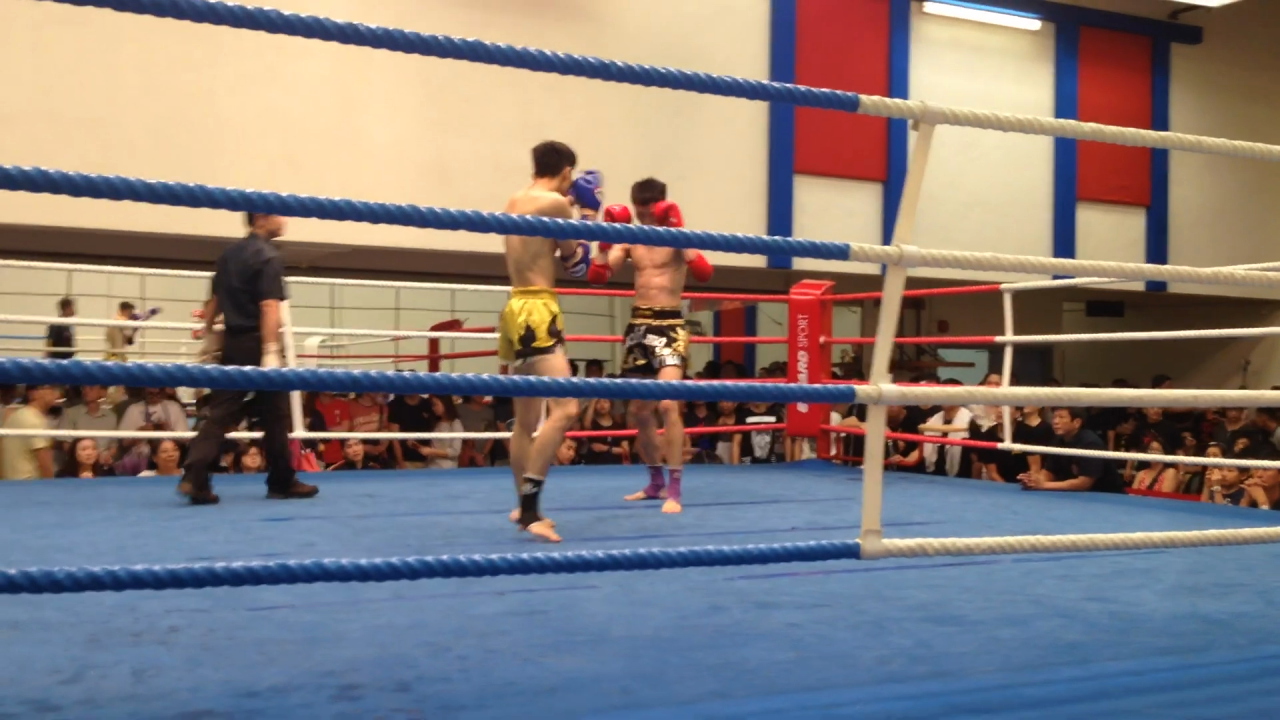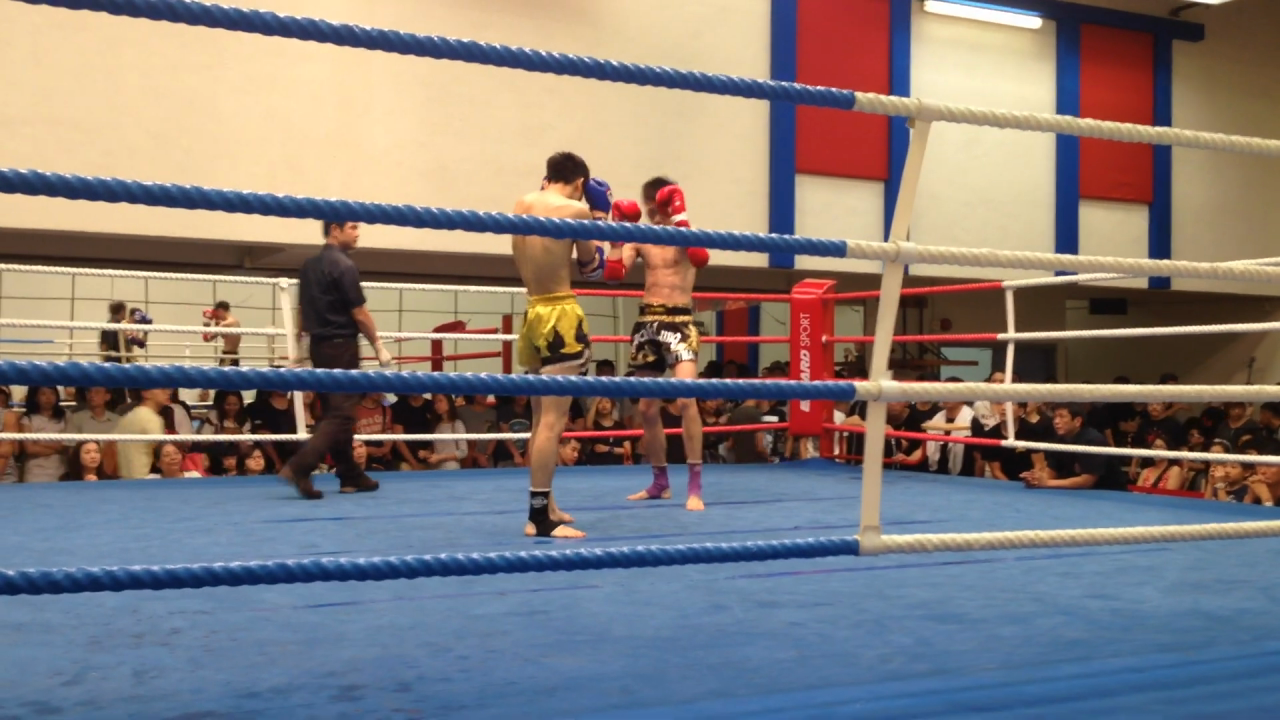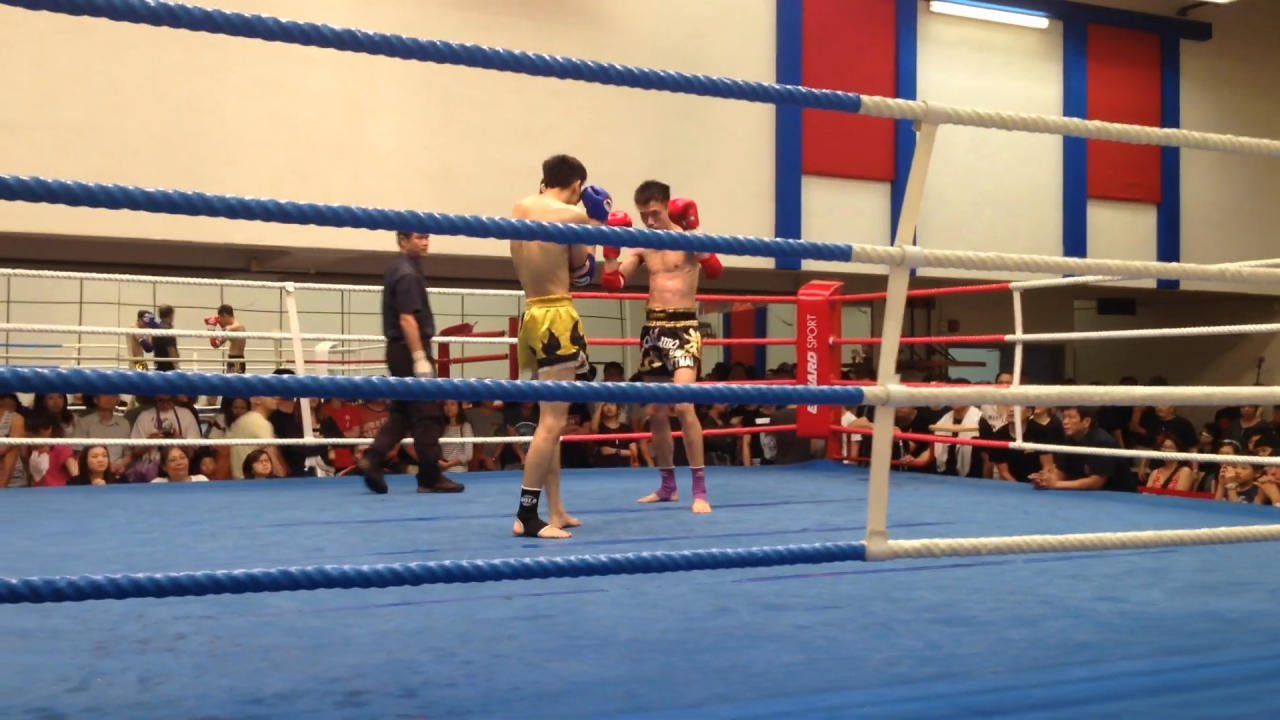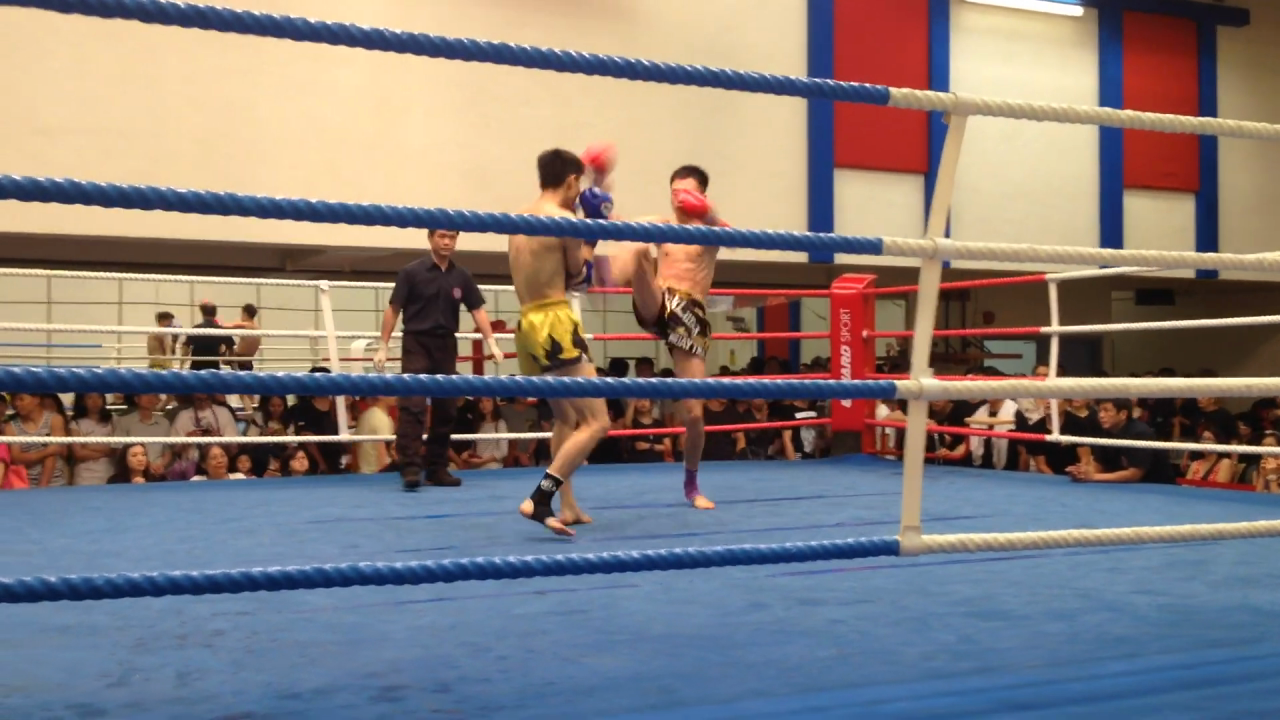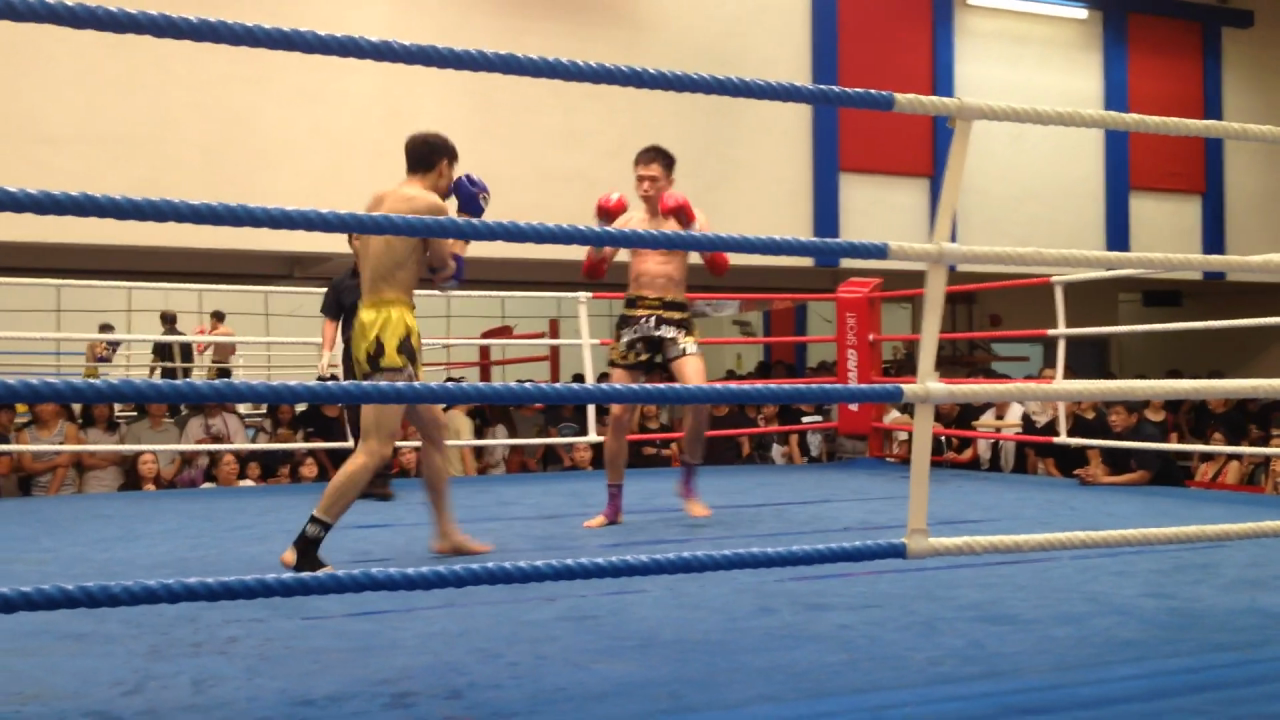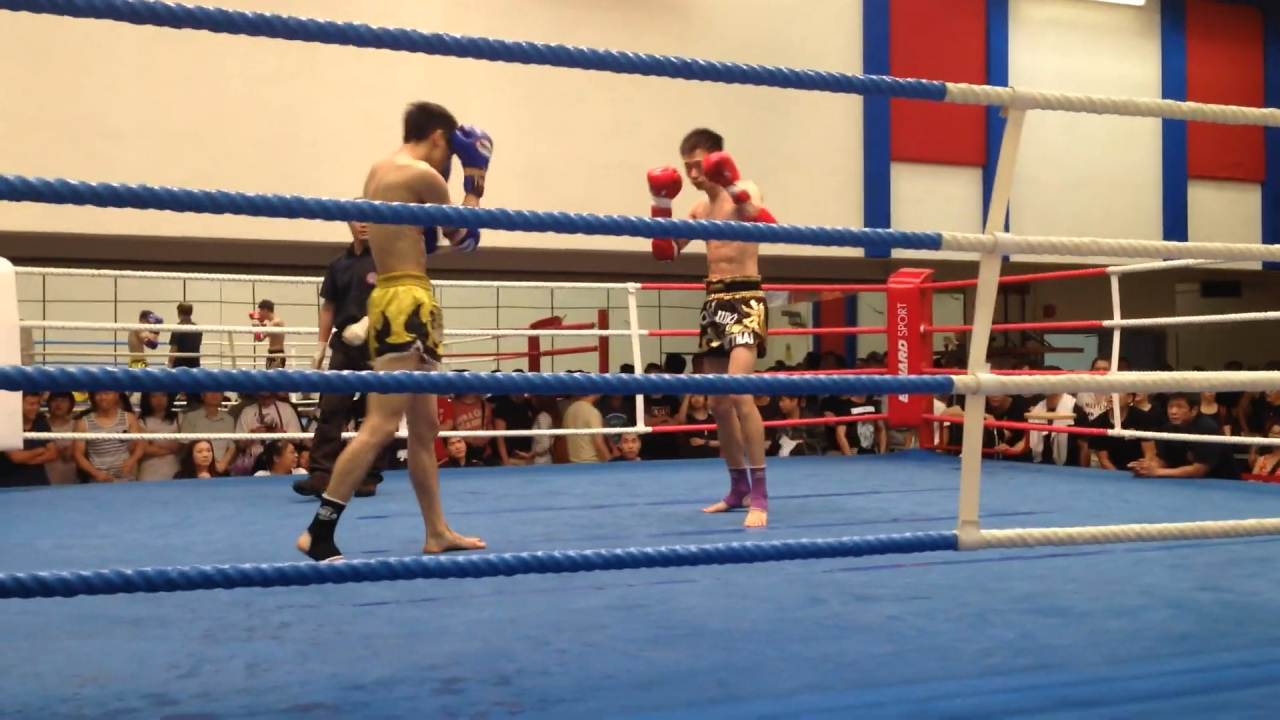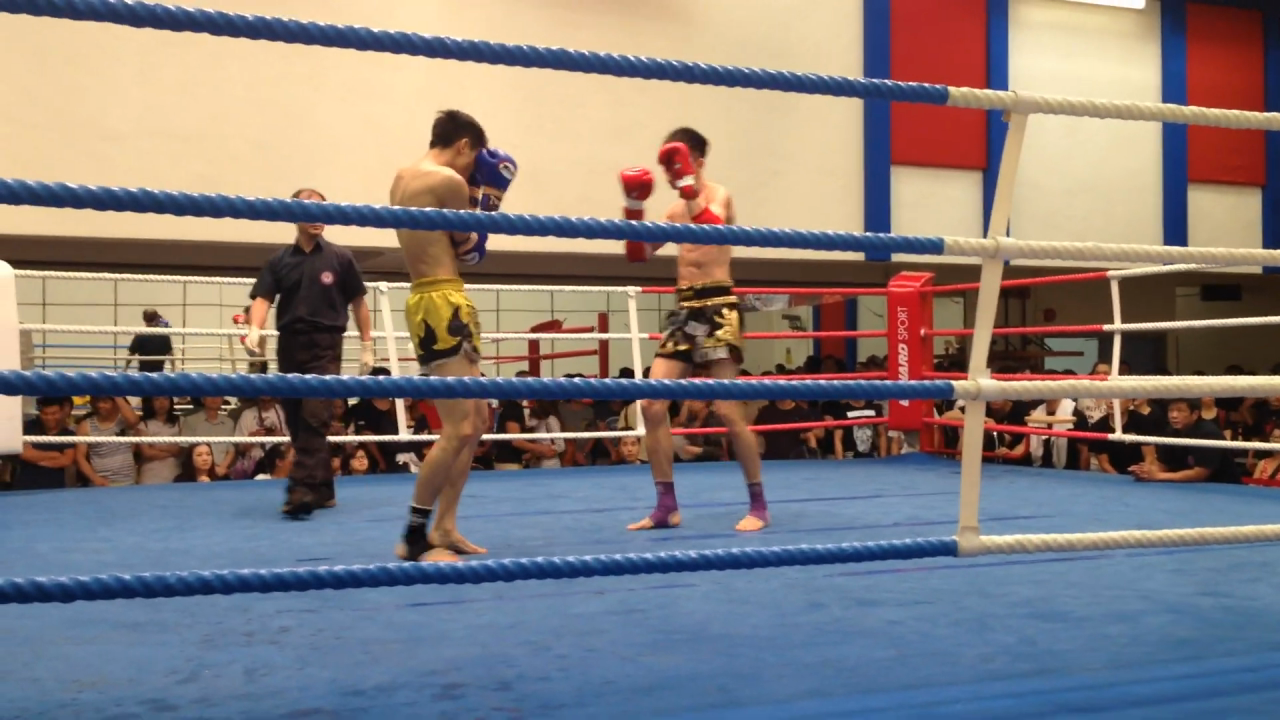
dt=0.7s
person 1, frame 1
left shoulder: (516, 200)
right shoulder: (555, 203)
right elbow: (578, 264)
right wrist: (588, 212)
left hip: (517, 309)
right hip: (536, 311)
left knee: (525, 421)
right knee: (565, 409)
left ankle: (527, 506)
right ankle: (528, 502)
person 1, frame 2
left shoulder: (523, 203)
right shoulder: (576, 210)
right elbow: (593, 268)
right wrist: (598, 216)
left hip: (534, 314)
right hip: (559, 315)
left knee: (544, 419)
right knee: (553, 421)
left ankle: (546, 506)
right ankle: (539, 517)
person 1, frame 3
left shoulder: (521, 208)
right shoulder: (574, 216)
right elbow: (582, 274)
right wrist: (596, 224)
left hip: (533, 316)
right hip: (556, 318)
left knee: (550, 421)
right knee: (553, 422)
left ankle: (555, 511)
right ankle: (526, 514)
person 1, frame 4
left shoulder: (525, 218)
right shoulder: (566, 223)
right elbow: (578, 278)
left hip: (530, 325)
right hip: (553, 327)
left knee: (566, 420)
right knee: (596, 422)
left ankle: (566, 506)
right ankle: (541, 498)
person 1, frame 5
left shoulder: (379, 200)
right shoulder: (433, 205)
right elbow: (446, 273)
right wrist: (469, 218)
left hip: (379, 322)
right hip: (388, 326)
left knee: (435, 428)
right knee: (375, 449)
left ankle: (448, 532)
right ankle: (304, 548)
person 1, frame 6
left shoulder: (380, 172)
right shoulder: (421, 174)
right elbow: (461, 237)
left wrist: (443, 178)
right wrist: (475, 172)
left hip: (397, 302)
right hip: (404, 302)
left knee: (425, 425)
right knee: (380, 426)
left ankle: (438, 531)
right ankle: (319, 533)
person 1, frame 7
left shoulder: (403, 178)
right shoulder: (448, 181)
right elbow: (471, 250)
left wrist: (472, 189)
right wrist: (491, 192)
left hip: (429, 303)
right hip: (442, 305)
left knee: (475, 420)
right knee: (458, 430)
left ankle: (444, 527)
right ankle: (415, 536)
person 2, frame 1
right shoulder: (629, 241)
left elbow: (704, 273)
right elbow: (597, 276)
left wrist: (678, 231)
right wrist: (606, 237)
left hip: (668, 325)
right hip: (638, 325)
left knee: (667, 404)
right knee: (639, 411)
left ankle: (674, 490)
right ankle: (656, 482)
person 2, frame 2
left shoulder: (682, 233)
right shoulder: (640, 239)
left elbow: (700, 259)
right elbow: (614, 272)
left wrist: (680, 216)
left hip: (679, 321)
right hip: (647, 322)
left knee: (686, 399)
right knee: (648, 408)
left ankle: (695, 486)
right ankle: (660, 482)
person 2, frame 3
right shoulder: (641, 245)
left elbow: (714, 270)
right elbow: (612, 283)
left wrist: (693, 229)
right wrist: (611, 245)
left hip: (683, 326)
right hip: (652, 328)
left knee: (683, 405)
right knee: (656, 413)
left ankle: (699, 491)
right ankle: (667, 485)
person 2, frame 4
left shoulder: (708, 231)
left wrist: (709, 216)
left hip: (691, 317)
right hip: (654, 308)
left knee: (693, 413)
right knee: (637, 253)
left ankle: (692, 486)
person 2, frame 5
left shoulder: (688, 216)
right shoulder: (626, 221)
left elbow: (720, 268)
right elbow: (592, 272)
left wrist: (692, 229)
left hip: (675, 318)
right hip: (635, 317)
right knee: (618, 414)
left ankle: (689, 483)
right ankle: (613, 507)
person 2, frame 6
left shoulder: (744, 191)
right shoulder: (699, 208)
left elbow: (768, 227)
right elbow: (664, 252)
left wrist: (732, 184)
right wrist: (661, 203)
left hip: (745, 299)
right hip: (714, 302)
left knee: (740, 394)
right knee: (720, 404)
left ankle: (759, 496)
right ankle: (739, 489)
person 2, frame 7
left shoulder: (717, 195)
right shoulder: (675, 209)
left elbow: (712, 231)
right elbow: (638, 254)
left wrist: (686, 181)
right wrist: (634, 204)
left hip: (716, 307)
right hip: (684, 310)
left knee: (727, 411)
right knee: (652, 406)
left ankle: (759, 506)
right ankle: (665, 507)
person 3, frame 1
left shoulder: (230, 254)
right shoulder: (268, 256)
left elbow: (215, 300)
right elbow: (270, 307)
left wrist: (209, 338)
right wrist: (271, 352)
left hip: (233, 342)
right hip: (255, 343)
left knee: (222, 412)
right knee: (275, 415)
left ankle: (195, 477)
right ankle: (282, 482)
person 3, frame 2
left shoulder: (309, 265)
right shoulder: (343, 265)
left elbow: (301, 310)
right elbow: (359, 313)
left wrist: (299, 348)
right wrist: (379, 348)
left hip: (319, 346)
right hip: (341, 346)
left knee: (336, 412)
right knee: (343, 414)
left ankle: (350, 475)
right ankle: (300, 466)
person 3, frame 3
left shoulder: (399, 271)
right shoulder: (408, 274)
right elbow: (407, 319)
right wrist: (420, 357)
left hip: (398, 350)
right hip: (409, 350)
left knee: (403, 412)
right knee: (428, 415)
left ankle: (373, 460)
right ankle: (430, 477)
person 3, frame 4
left shoulder: (462, 276)
right shoulder: (412, 272)
left elbow: (477, 310)
right elbow: (393, 309)
left wrist: (491, 342)
right wrist: (383, 346)
left hip: (445, 345)
right hip: (416, 344)
left knee: (445, 410)
right knee: (412, 406)
left ankle: (436, 469)
right ankle: (410, 466)
person 3, frame 5
right shoulder: (340, 283)
right elbow: (331, 320)
right wrist: (326, 354)
right hip: (354, 356)
right knee: (357, 420)
left ankle: (380, 477)
right ankle: (367, 478)
person 3, frame 6
right shoulder: (338, 264)
right elbow: (329, 306)
left wrist: (366, 324)
right wrist: (321, 345)
right hip: (343, 346)
right knee: (331, 408)
left ankle: (370, 476)
right ankle: (321, 474)
person 3, frame 7
left shoulder: (340, 258)
right shoulder: (279, 262)
left elbow: (358, 303)
right elbow: (262, 299)
left wrist: (366, 346)
right wrist: (254, 329)
left hip: (325, 346)
right hip: (290, 347)
left knee: (314, 418)
right knee: (297, 423)
left ankle: (303, 490)
right ankle: (321, 489)
